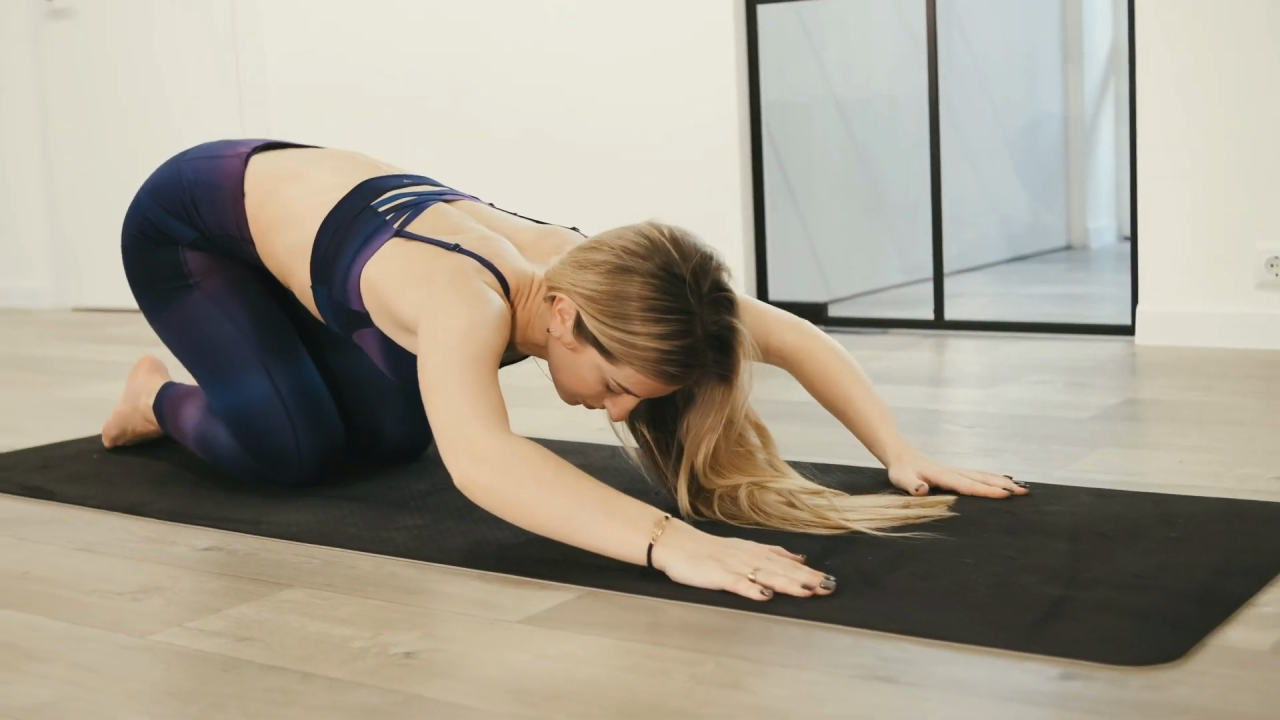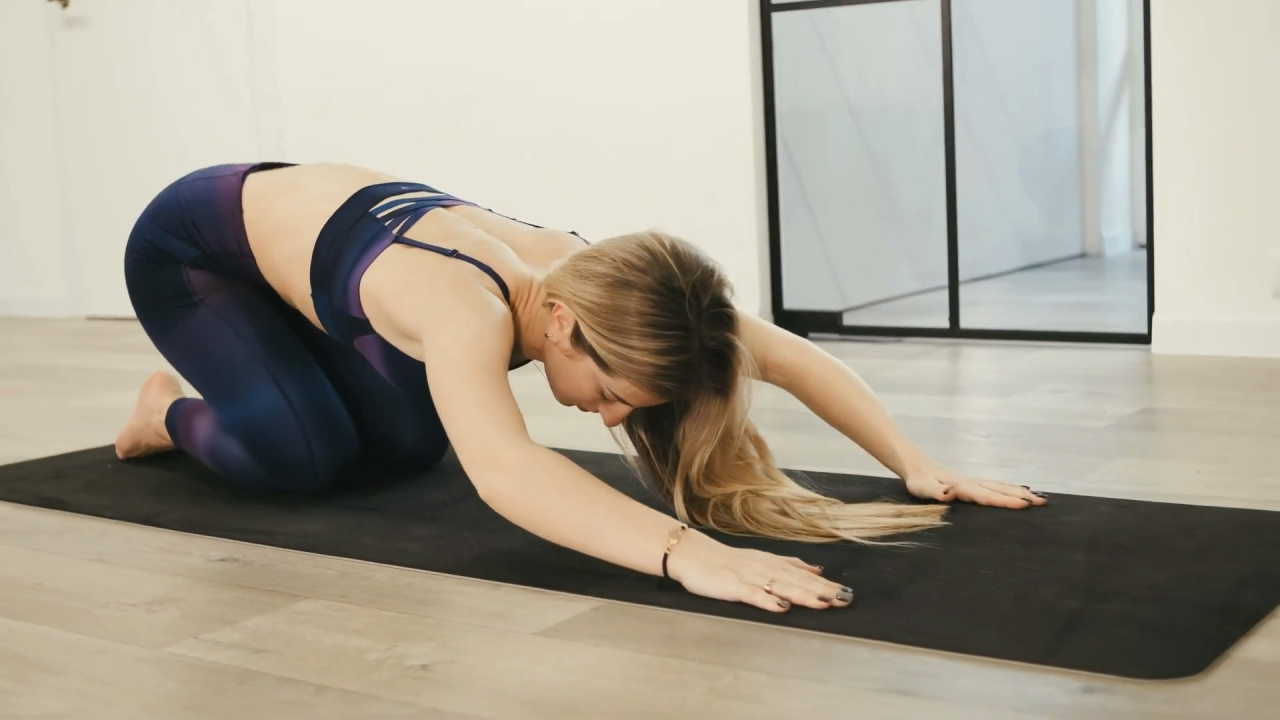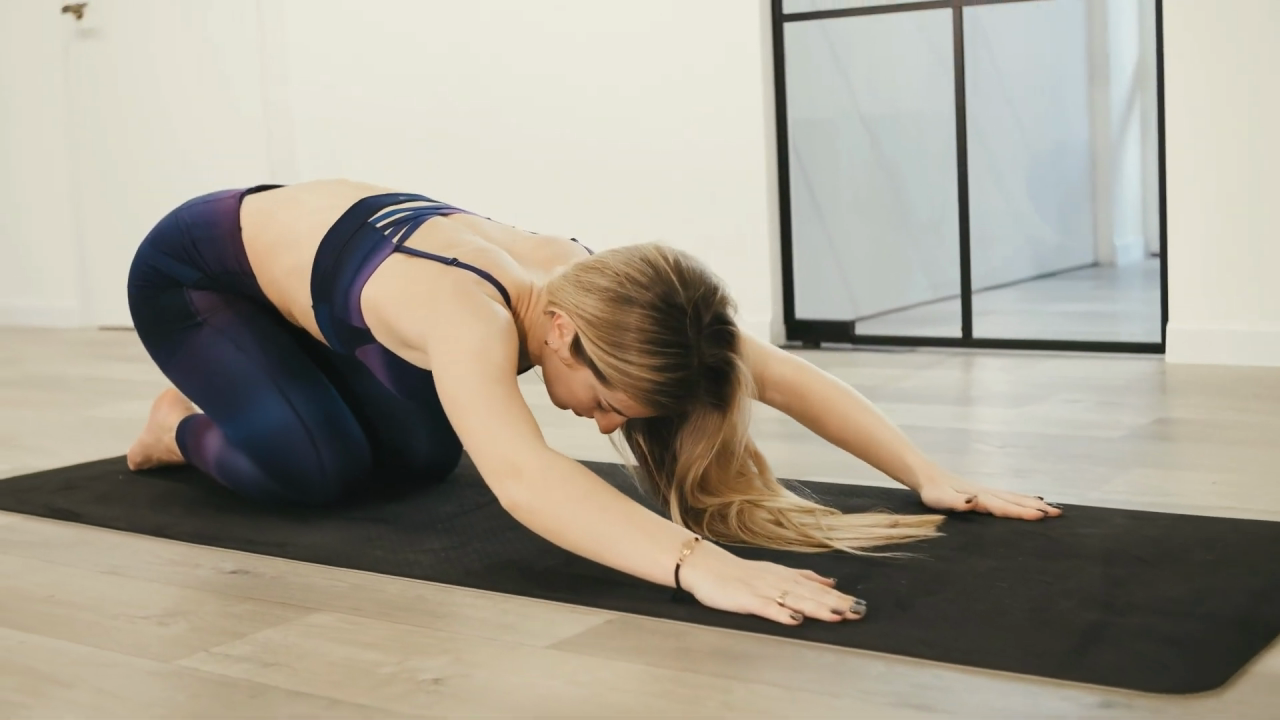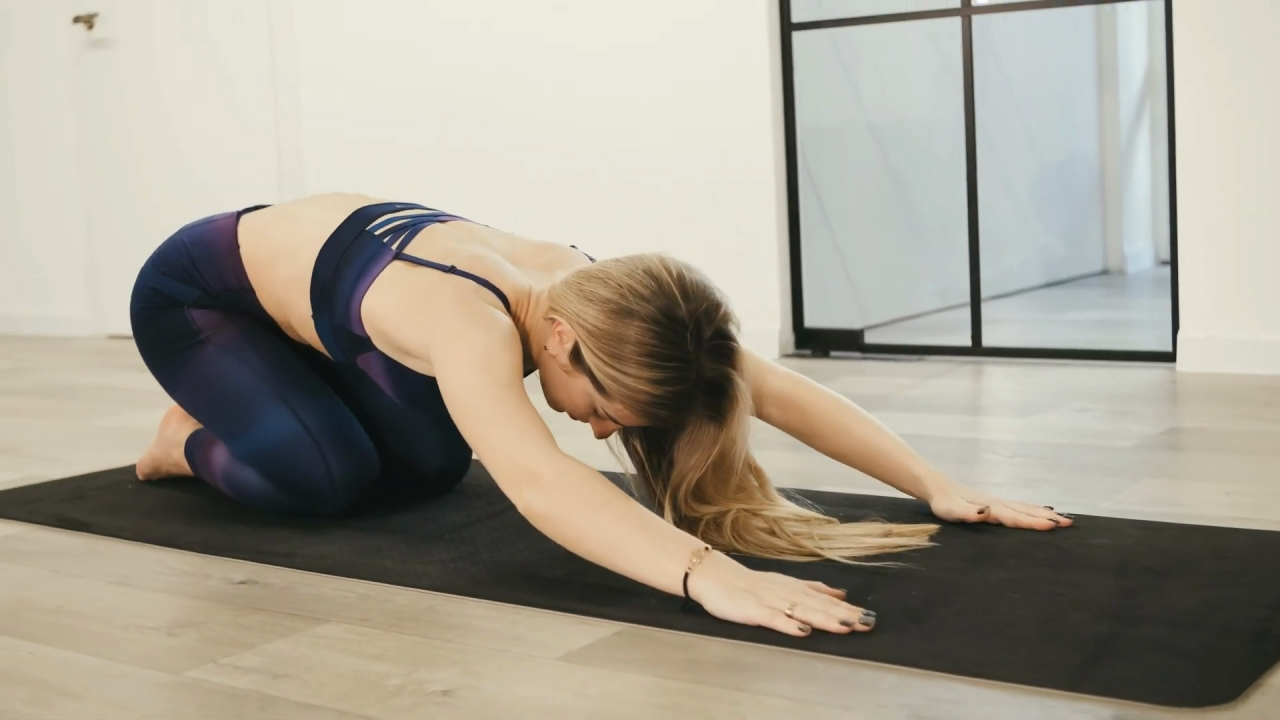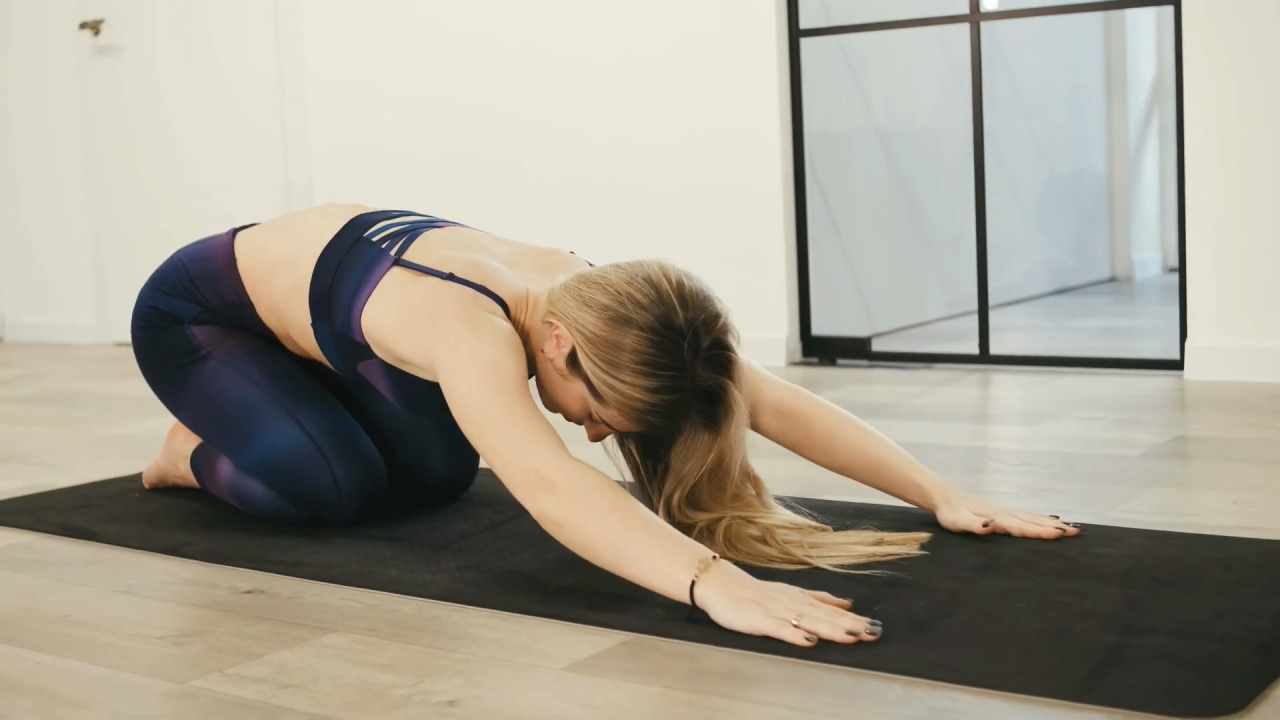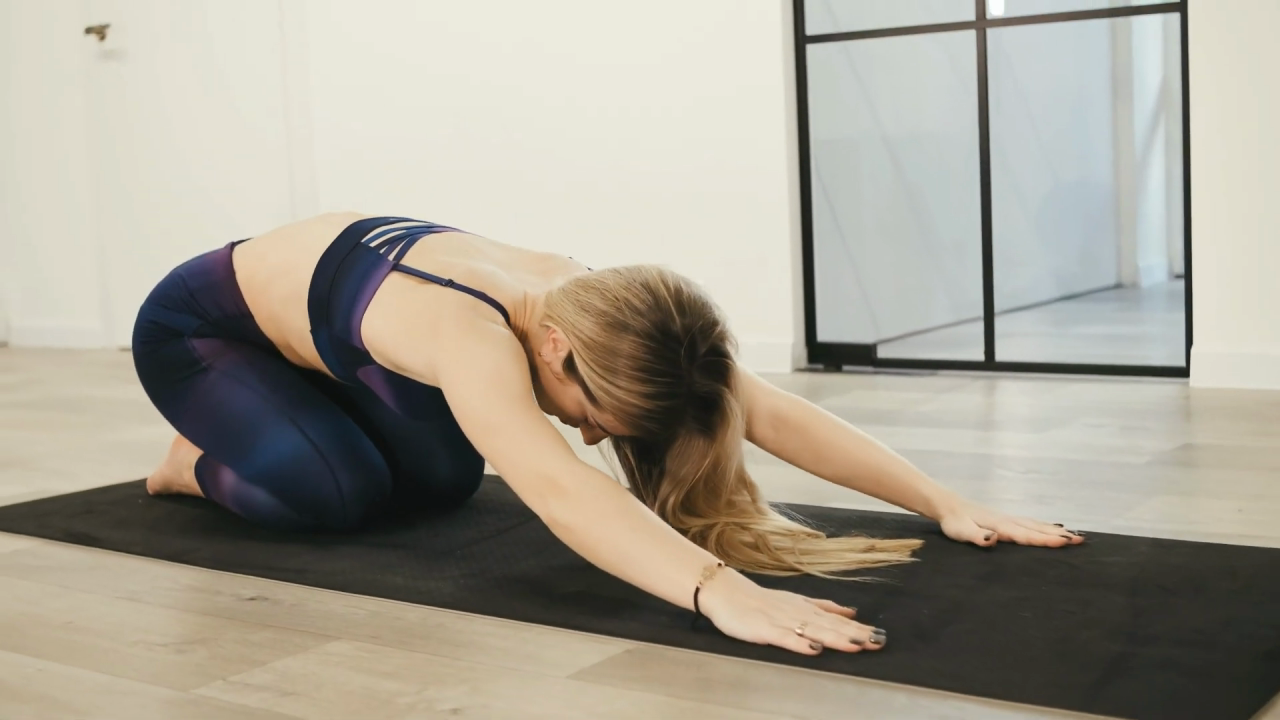
dt=0.2s
person 1, frame 1
left shoulder: (595, 278)
right shoulder: (470, 300)
left elbow: (792, 335)
right elbow: (480, 458)
left wrist: (899, 455)
right wrist: (669, 541)
left hip: (295, 202)
right hip: (188, 219)
left knee: (393, 436)
right knee: (289, 444)
left ankle: (238, 378)
right ankle: (165, 399)
person 1, frame 2
left shoulder: (594, 282)
right shoulder: (467, 304)
left elbow: (789, 355)
right elbow: (503, 468)
left wrist: (916, 466)
right wrist: (687, 552)
left hip: (299, 226)
right hip: (191, 243)
left knee: (407, 446)
right knee: (305, 455)
left ankle: (242, 391)
right ankle: (174, 413)
person 1, frame 3
left shoulder: (592, 289)
right shoulder: (471, 312)
left elbow: (786, 374)
right elbow: (522, 476)
left wrist: (930, 477)
right wrist: (701, 565)
left hip: (300, 254)
right hip: (193, 268)
left knee: (419, 457)
right knee: (316, 466)
left ankle: (245, 405)
right ankle: (185, 428)
person 1, frame 4
left shoulder: (593, 296)
right shoulder: (470, 319)
left elbow: (779, 390)
right elbow: (537, 481)
left wrist: (938, 487)
right wrist: (710, 574)
left hip: (303, 275)
right hip: (196, 290)
left knee: (429, 465)
right knee: (325, 475)
left ankle: (280, 411)
right ankle: (194, 443)
person 1, frame 5
left shoulder: (593, 301)
right shoulder: (469, 327)
left elbow: (774, 402)
right elbow: (548, 485)
left wrist: (941, 495)
right wrist: (716, 583)
left hip: (303, 298)
right hip: (196, 309)
left knee: (436, 473)
right knee: (332, 483)
left ankle: (274, 421)
right ankle: (199, 453)
person 1, frame 6
left shoulder: (592, 305)
right shoulder: (469, 334)
left elbow: (768, 411)
right elbow: (557, 489)
left wrist: (944, 503)
right wrist: (721, 589)
left hip: (305, 320)
right hip: (196, 323)
left knee: (442, 477)
right knee: (338, 489)
left ankle: (270, 430)
right ankle: (204, 463)
